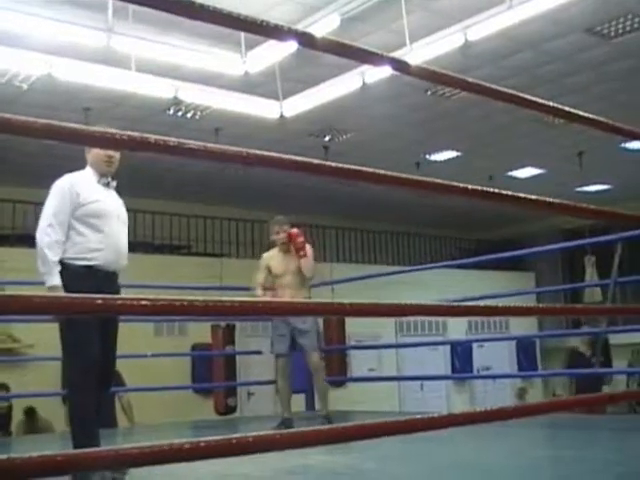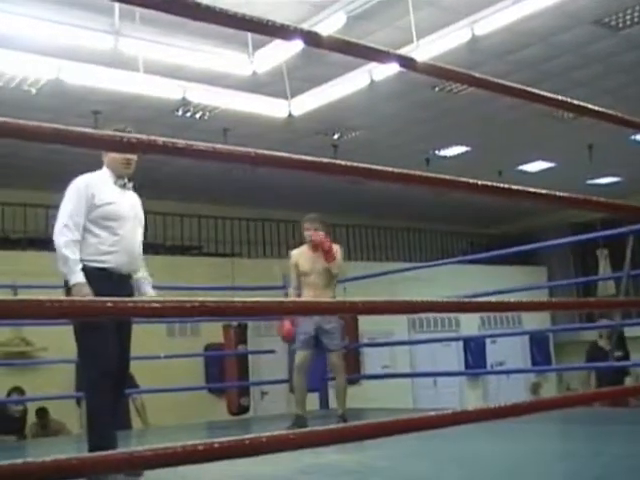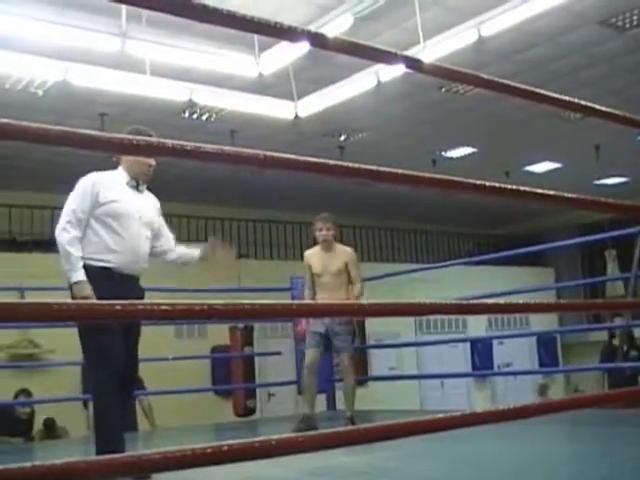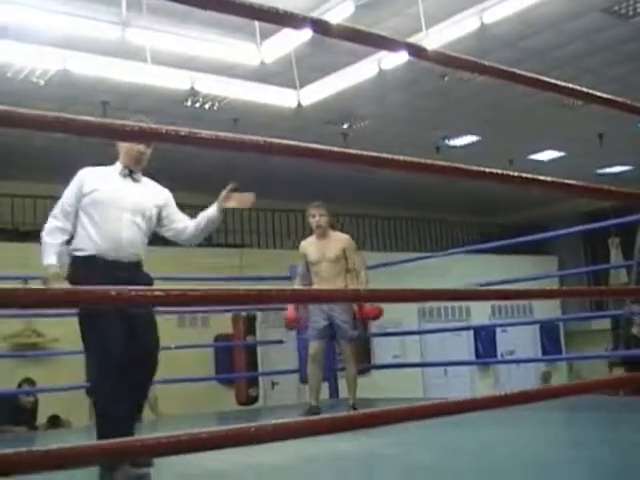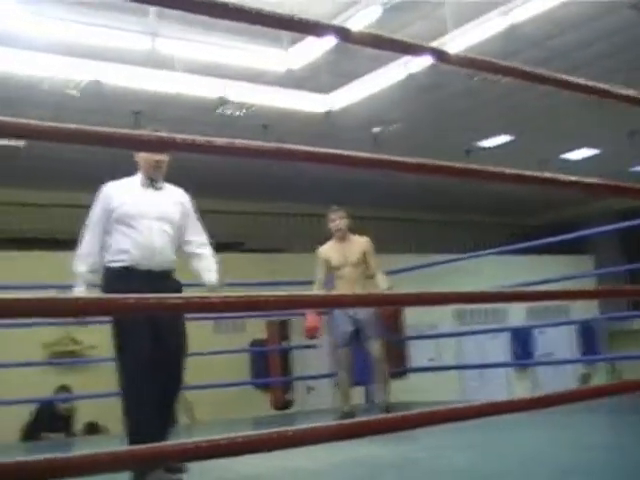
dt=0.3s
person 1, frame 1
left shoulder: (116, 198)
right shoulder: (71, 185)
right elbow: (48, 235)
right wrist: (53, 282)
left hip: (107, 285)
right hip: (79, 282)
left knee: (104, 369)
right knee: (84, 369)
left ankle: (91, 447)
right ankle: (85, 451)
person 1, frame 2
left shoulder: (133, 199)
right shoulder: (86, 185)
right elbow: (65, 234)
left wrist: (148, 292)
right wrist: (76, 281)
left hip: (121, 287)
right hip: (94, 283)
left knee: (118, 369)
right knee: (101, 368)
left ankle: (106, 447)
right ankle: (102, 452)
person 1, frame 3
left shoulder: (150, 203)
right shoulder: (95, 183)
left elbow: (165, 248)
right elbow: (67, 230)
left wrist: (200, 253)
right wrist: (78, 278)
left hip: (129, 289)
right hip: (95, 284)
left knee: (127, 371)
right knee: (107, 370)
left ankle: (112, 450)
right ankle: (110, 457)
person 1, frame 4
left shoulder: (157, 193)
right shoulder: (89, 177)
left elbow: (187, 233)
right elbow: (57, 223)
left wrist: (217, 210)
right wrist: (51, 263)
left hip: (133, 278)
right hip: (92, 274)
left knee: (144, 356)
right knee: (107, 361)
left ankle: (120, 439)
person 1, frame 5
left shoulder: (179, 198)
right shoulder: (113, 191)
left elbow: (194, 245)
right elbow: (92, 242)
left wrist: (211, 279)
right wrist: (81, 288)
left hip: (165, 285)
right hip: (125, 283)
left knee: (171, 364)
right knee: (138, 367)
left ankle: (155, 448)
person 2, frame 1
left shoulder: (305, 249)
right shoulder: (266, 259)
left elbow: (309, 275)
right elbow: (258, 288)
left wrist: (300, 249)
right wrist: (264, 300)
right hip: (280, 315)
left knee: (316, 363)
right knee: (282, 367)
left ankle: (325, 414)
right ankle: (286, 418)
person 2, frame 2
left shoulder: (334, 249)
right shoulder: (296, 255)
left elbow: (336, 273)
right elbow: (294, 288)
left wrist: (326, 250)
right hip: (306, 313)
left knee: (337, 363)
right knee: (300, 364)
left ankle: (342, 414)
right ankle: (300, 415)
person 2, frame 3
left shoulder: (347, 254)
right shoulder: (309, 256)
left elbow: (358, 284)
left wrist: (352, 303)
left hip: (342, 314)
left knee: (346, 365)
right knee: (310, 364)
left ankle: (350, 417)
right ankle: (309, 416)
person 2, frame 4
left shoulder: (344, 240)
right shoulder: (305, 246)
left elbow: (360, 269)
right elbow: (301, 276)
left hip: (341, 302)
right hip: (317, 303)
left knee: (347, 353)
right knee: (314, 354)
left ankle: (352, 404)
right ankle: (313, 405)
person 2, frame 5
left shoulder: (364, 243)
right shoulder: (324, 251)
left elbow: (376, 273)
right elbow: (320, 283)
left wrist: (387, 293)
left hip: (366, 304)
right hip: (340, 308)
left knee: (378, 355)
right knee: (342, 361)
left ankle: (384, 404)
right ankle: (347, 410)
